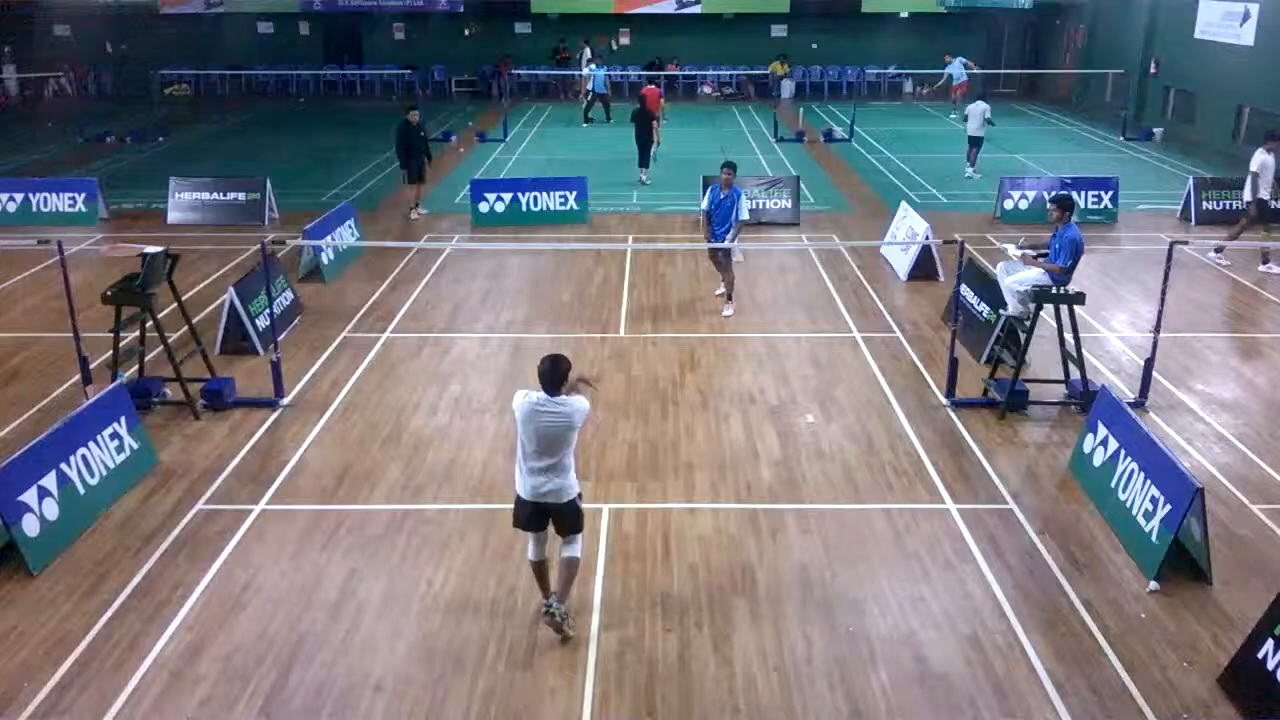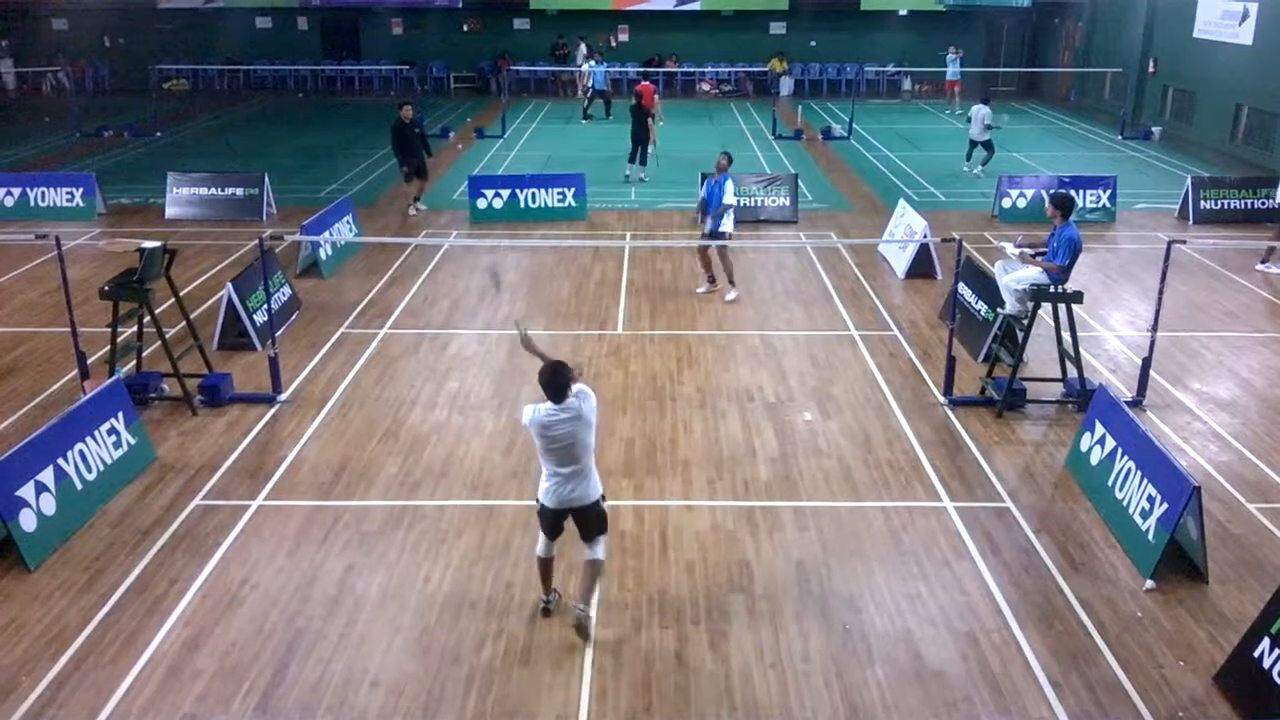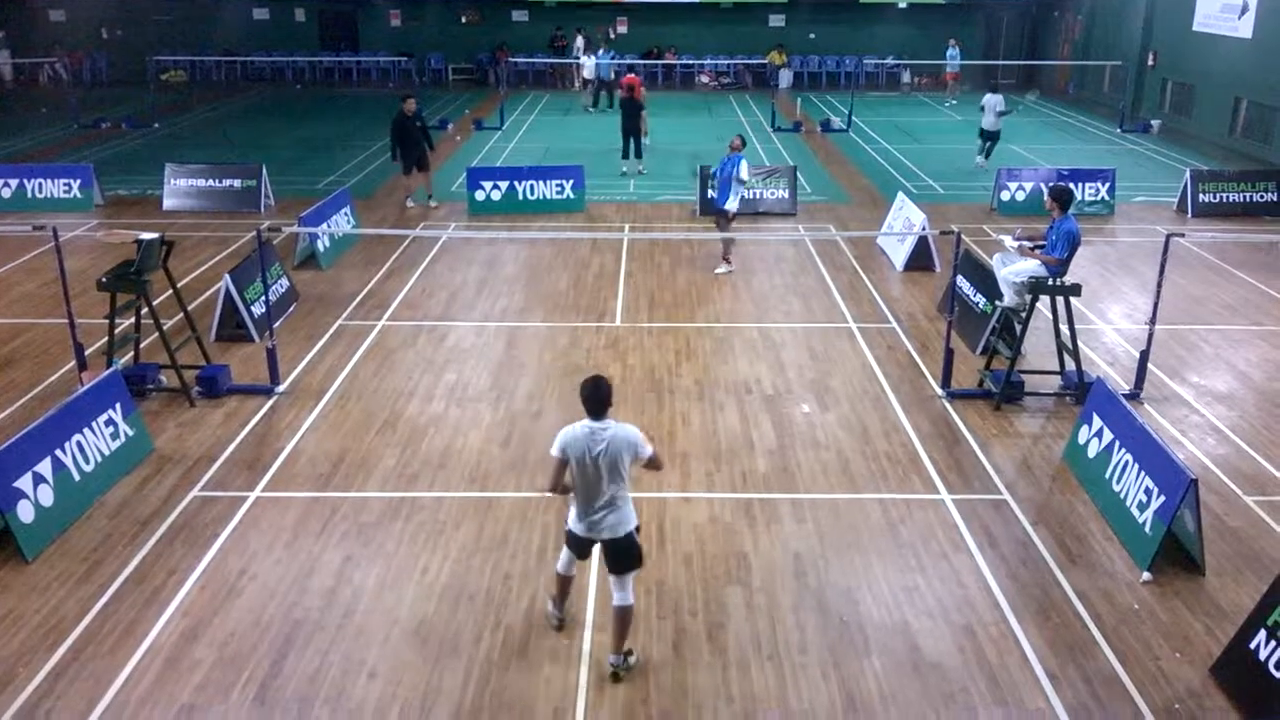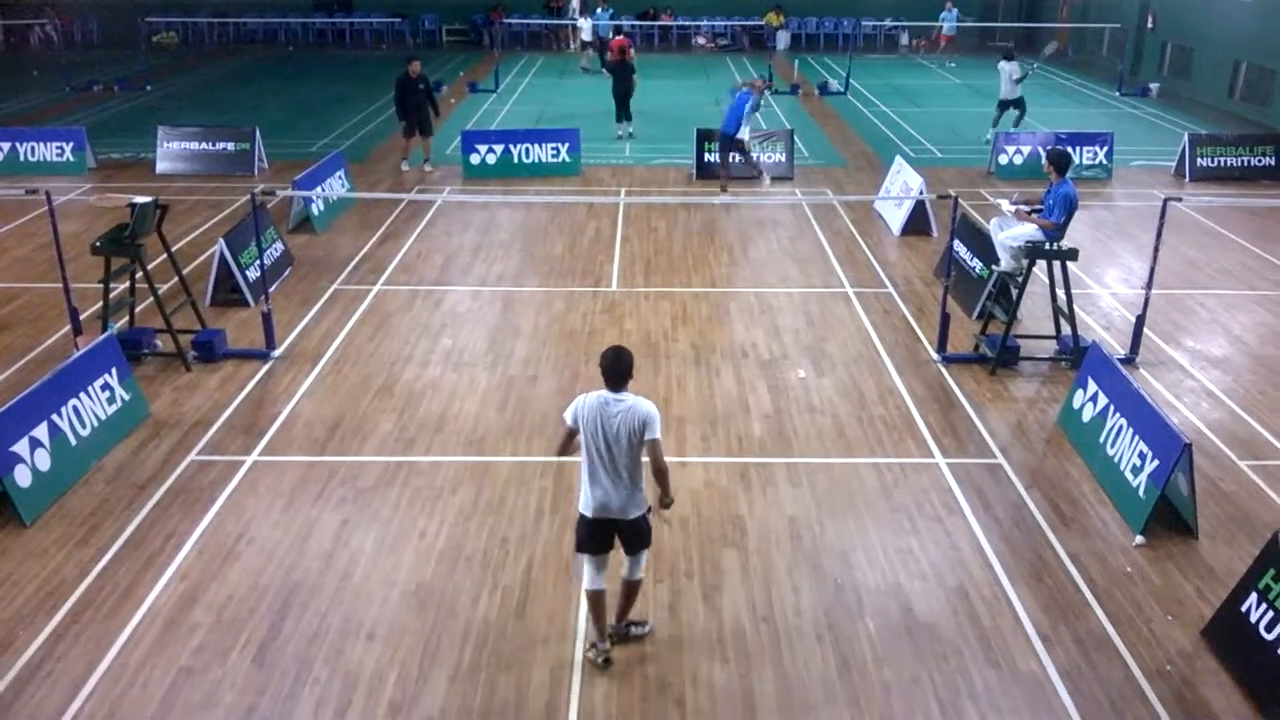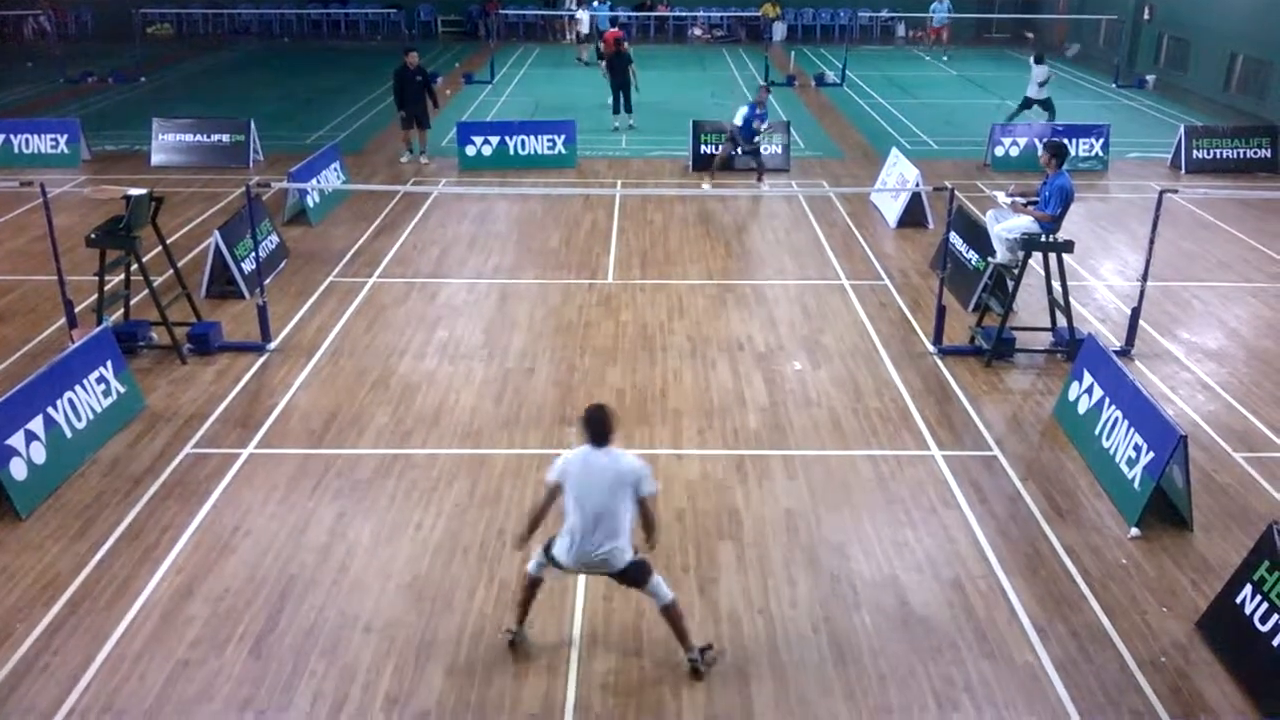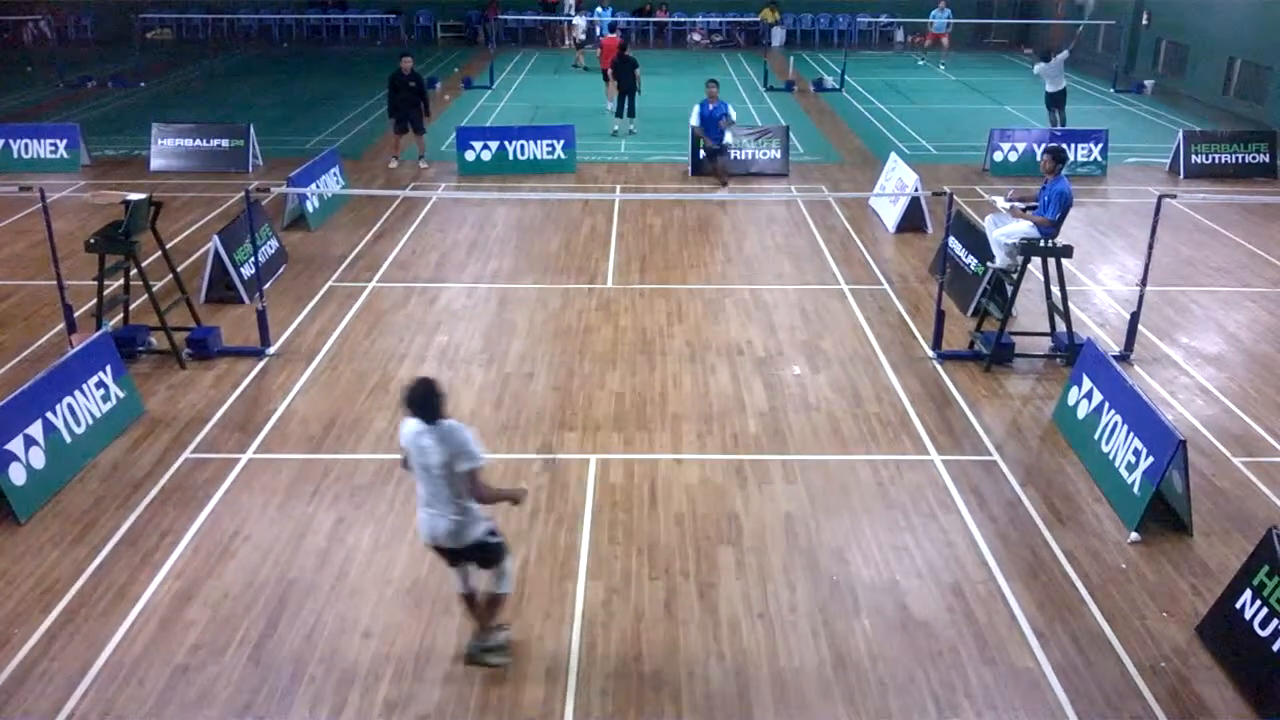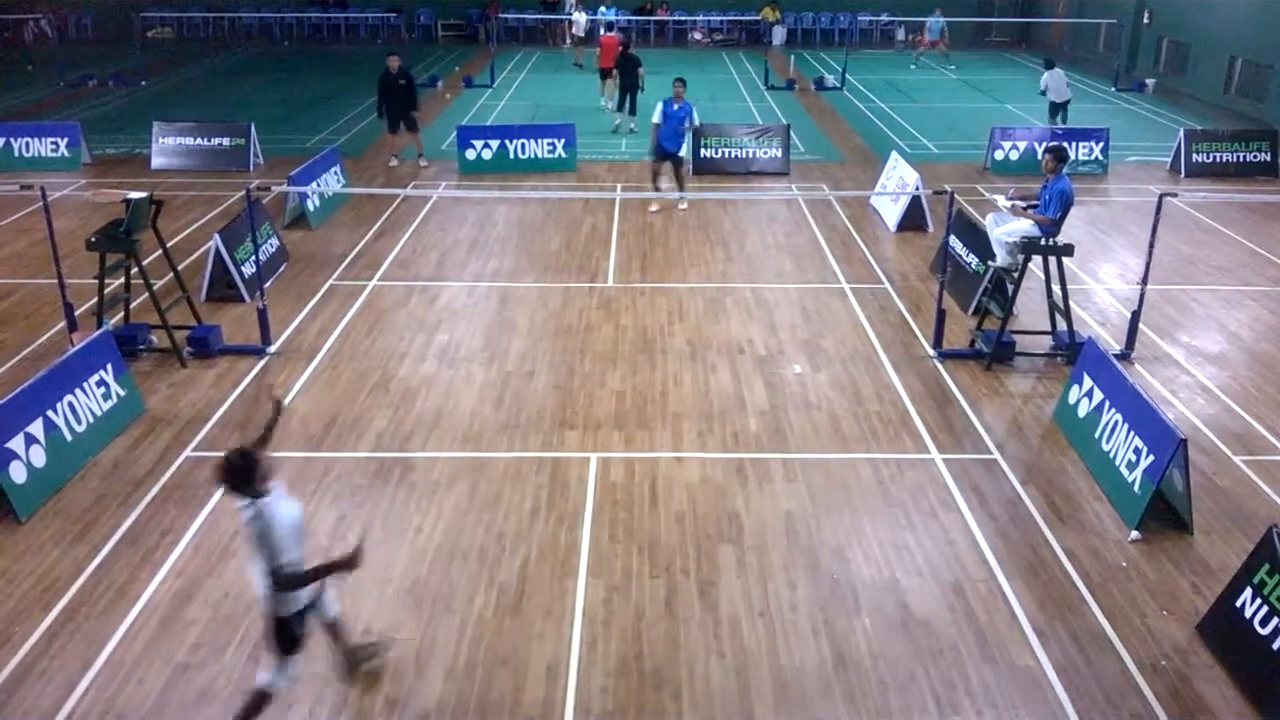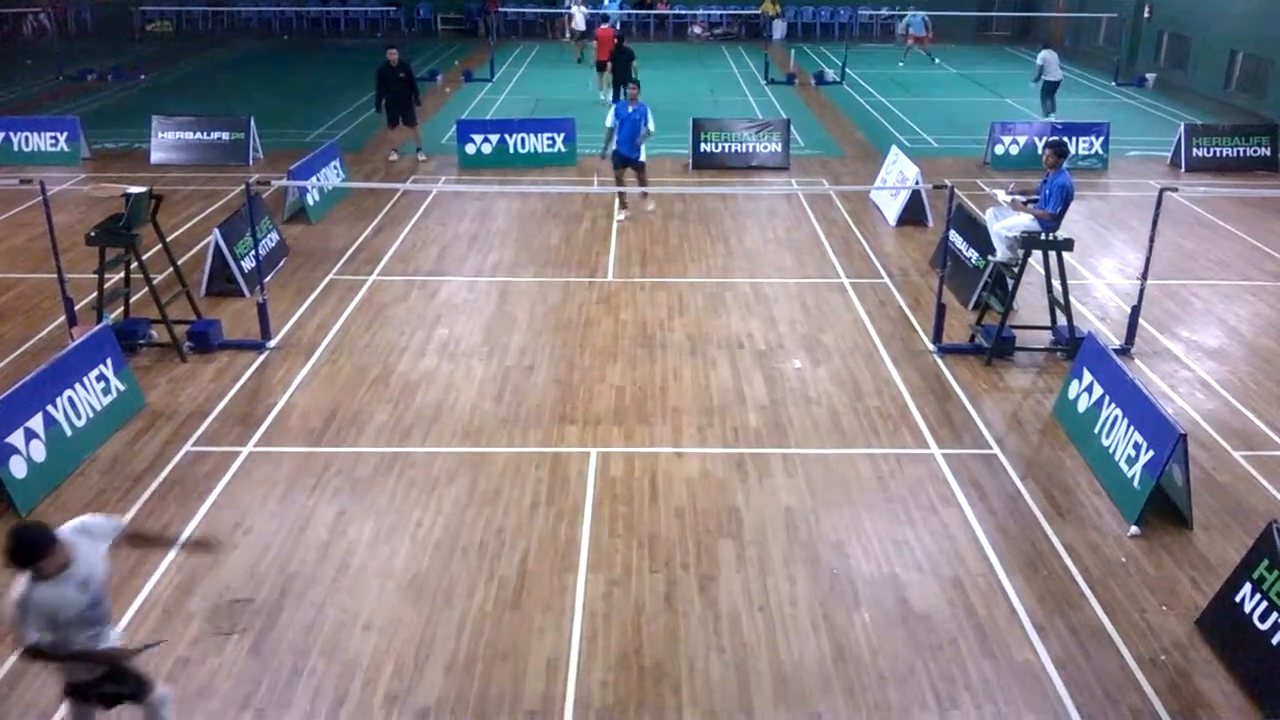
dt=0.4s
person 1, frame 1
left shoulder: (522, 402)
right shoulder: (577, 406)
left wrist: (550, 374)
right wrist: (567, 378)
left hip: (529, 491)
right hip: (563, 491)
left knee: (537, 546)
right knee: (571, 544)
left ankle: (548, 601)
right ankle: (560, 608)
person 1, frame 2
left shoulder: (534, 415)
right shoulder: (586, 404)
right elbow: (574, 380)
right wrist: (538, 352)
left hip: (552, 495)
right hip: (587, 494)
left knee: (545, 544)
right knee: (595, 547)
left ankle: (547, 597)
right ankle: (582, 606)
person 1, frame 3
left shoulder: (568, 436)
right shoulder: (628, 434)
left elbow: (555, 486)
right elbow: (656, 464)
left hip: (581, 523)
right hip: (620, 525)
left knee: (568, 558)
right knee: (623, 589)
left ankle: (557, 610)
right ankle: (618, 657)
person 1, frame 4
left shoulder: (583, 404)
right shoulder: (644, 410)
left elbow: (562, 450)
right elbow: (657, 464)
right wrist: (666, 494)
left hip: (592, 505)
right hip: (630, 506)
left knee: (594, 572)
right knee: (635, 563)
left ankle: (600, 644)
right ankle: (619, 625)
person 1, frame 5
left shoulder: (568, 461)
right shoulder: (634, 465)
left elbow: (542, 507)
right elbow: (648, 517)
left wrist: (525, 534)
right wrist: (651, 537)
left hip: (571, 554)
right hip: (615, 557)
left knee: (537, 564)
right knee: (660, 593)
left ankle: (517, 633)
right ankle: (694, 656)
person 1, frame 6
left shoulder: (409, 429)
right shoulder: (459, 435)
right elbow: (479, 493)
right wrist: (511, 495)
left hip: (431, 527)
right hip: (466, 526)
left knee: (463, 574)
right knee: (502, 572)
left ankle: (484, 633)
right ankle: (481, 643)
person 1, frame 7
left shoulder: (244, 490)
right shoulder: (272, 522)
left elbow: (251, 456)
right elbow: (284, 580)
left wrist: (272, 422)
right wrist: (338, 566)
right hip: (288, 597)
left knee: (326, 599)
right knee: (284, 667)
left ankle: (351, 656)
person 1, frame 8
left shoulder: (84, 528)
right shoulder: (28, 598)
left elbow: (131, 536)
right elbow: (30, 650)
left wrist: (183, 544)
right wrist: (95, 657)
left hip: (102, 644)
right hip: (89, 668)
right knee: (158, 699)
